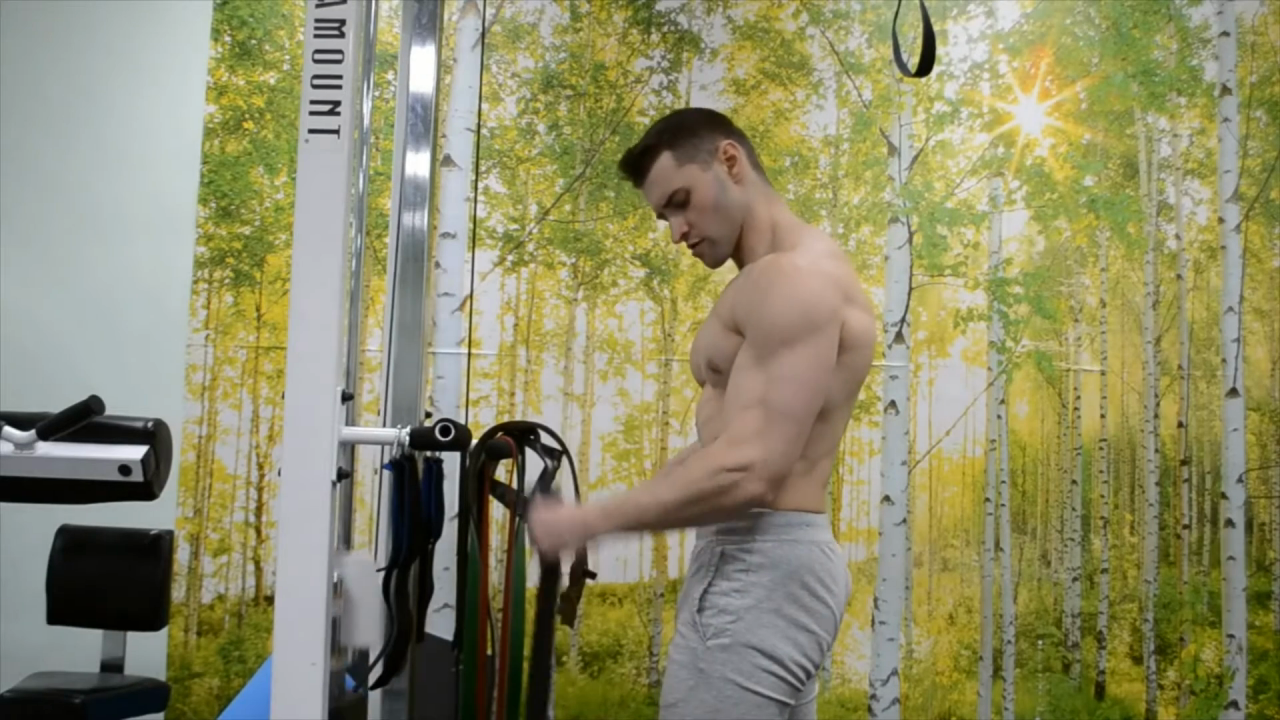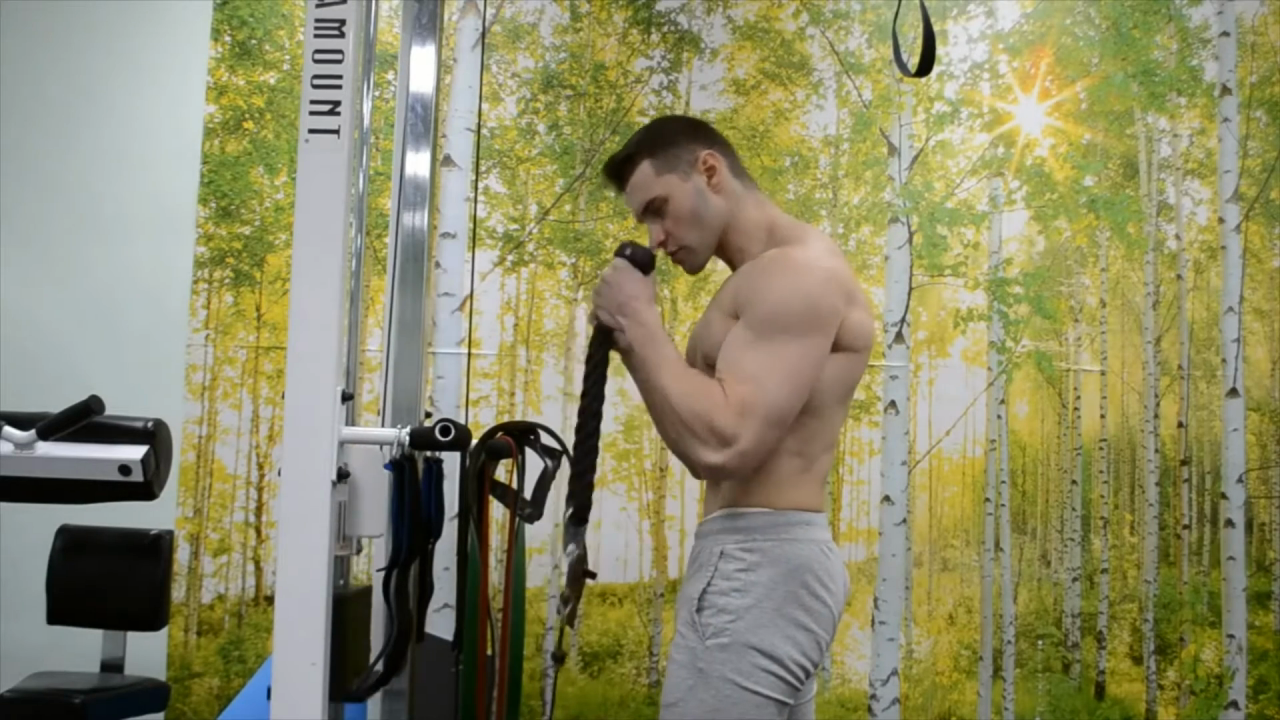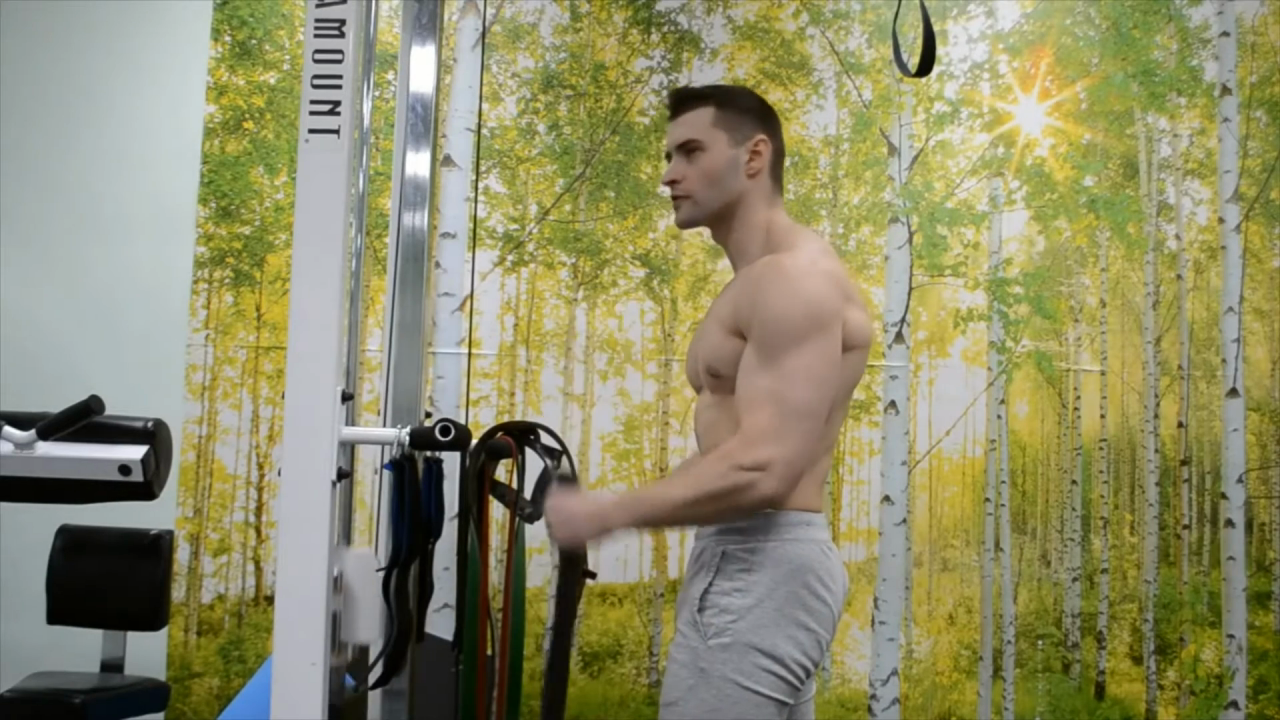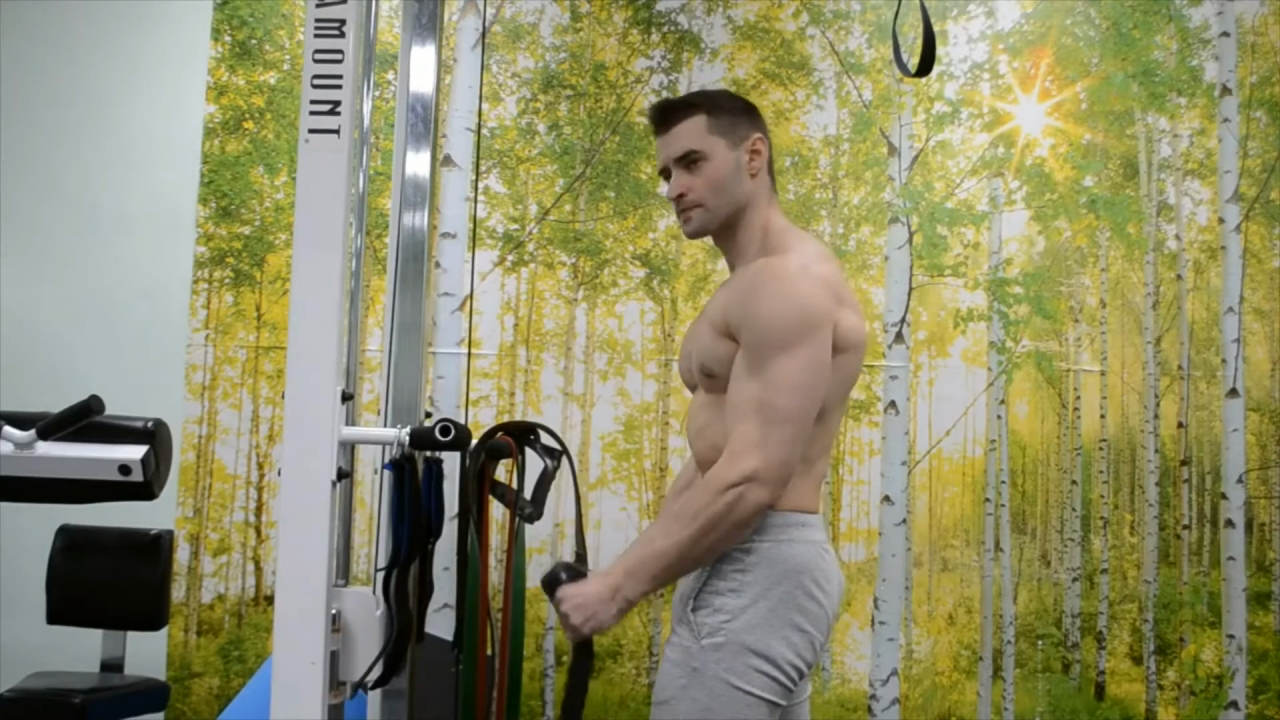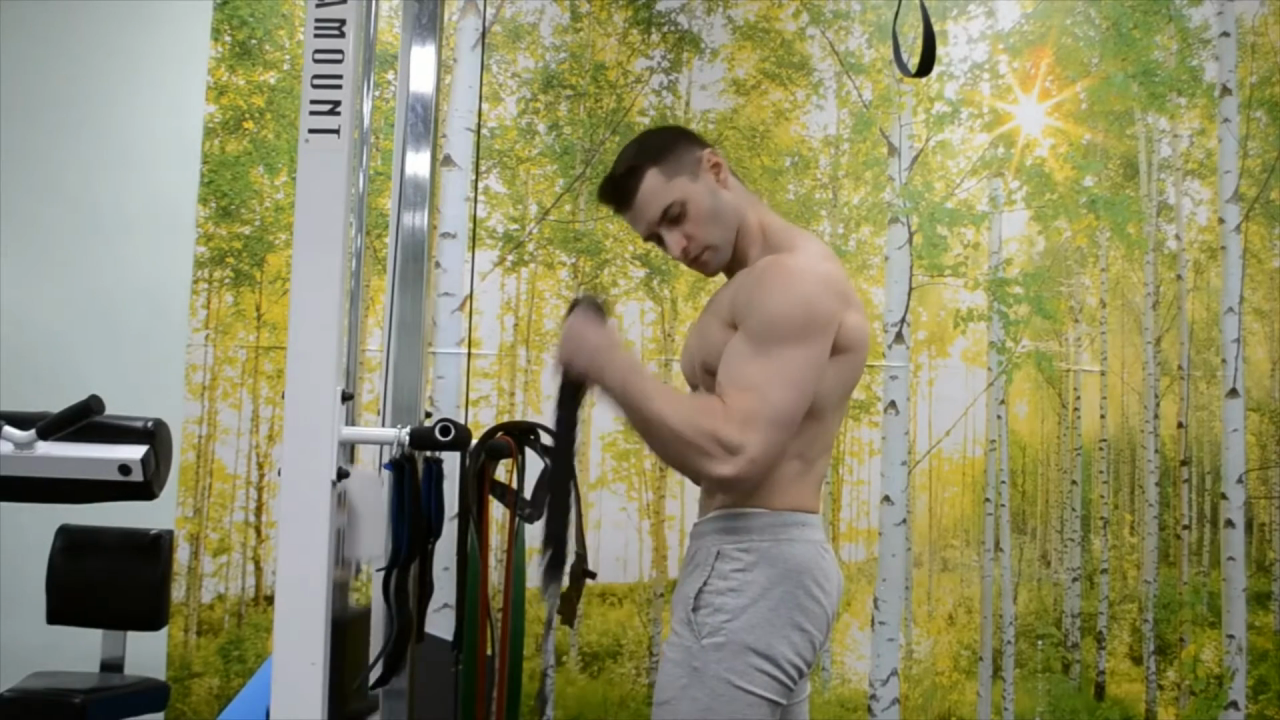
dt=0.5s
person 1, frame 1
left shoulder: (795, 278)
right shoulder: (777, 281)
left elbow: (747, 470)
right elbow: (720, 450)
left wrist: (589, 520)
right wrist: (605, 518)
left hip: (759, 570)
right hip: (769, 563)
person 1, frame 2
left shoulder: (797, 271)
right shoulder: (771, 278)
left elbow: (722, 445)
right elbow: (710, 437)
left wrist: (639, 325)
right wrist: (638, 339)
left hip: (759, 568)
right hip: (764, 562)
person 1, frame 3
left shoulder: (794, 277)
right shoulder: (763, 285)
left elbow: (762, 468)
left wrist: (607, 510)
right wrist: (618, 509)
left hip: (758, 571)
right hip: (763, 564)
person 1, frame 4
left shoulder: (788, 279)
right shoulder: (755, 286)
left elbow: (752, 479)
left wrist: (618, 586)
right wrist: (628, 569)
left hip: (756, 573)
right hip: (763, 568)
person 1, frame 5
left shoulder: (793, 277)
right shoulder: (759, 286)
left elbow: (731, 452)
right elbow: (714, 449)
left wrist: (613, 362)
right wrist: (615, 376)
left hip: (754, 566)
right hip: (762, 563)
